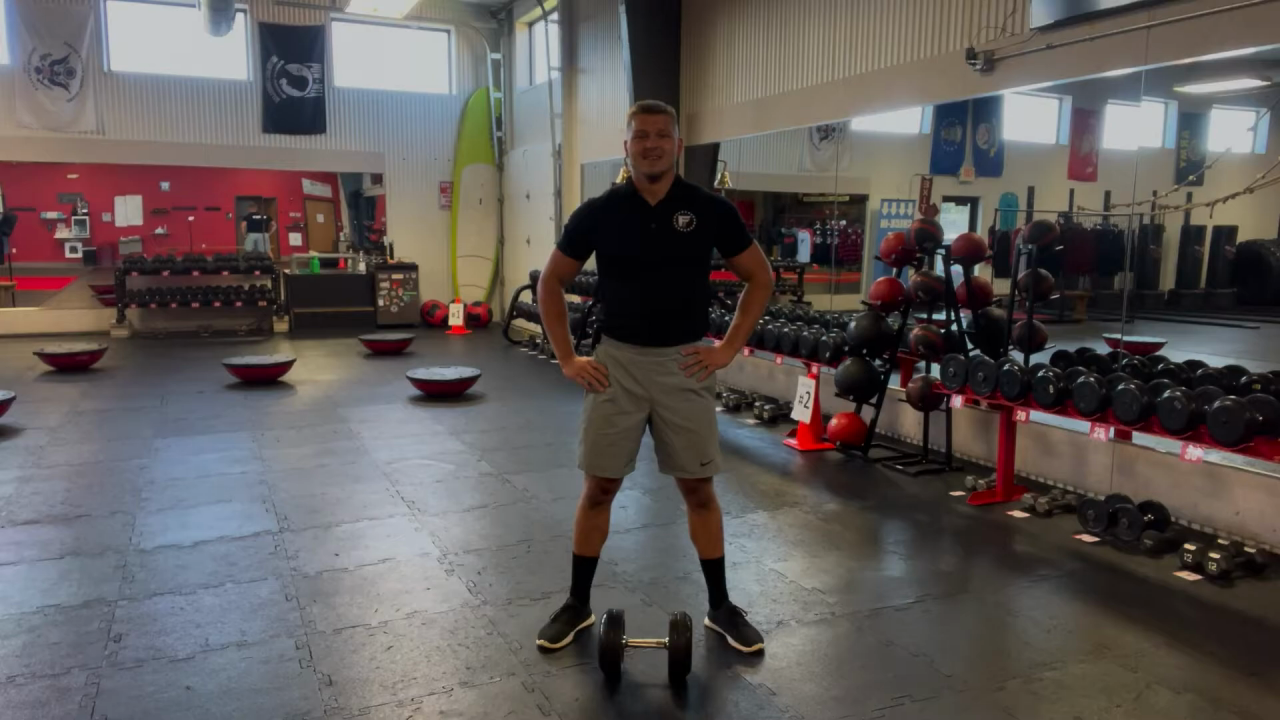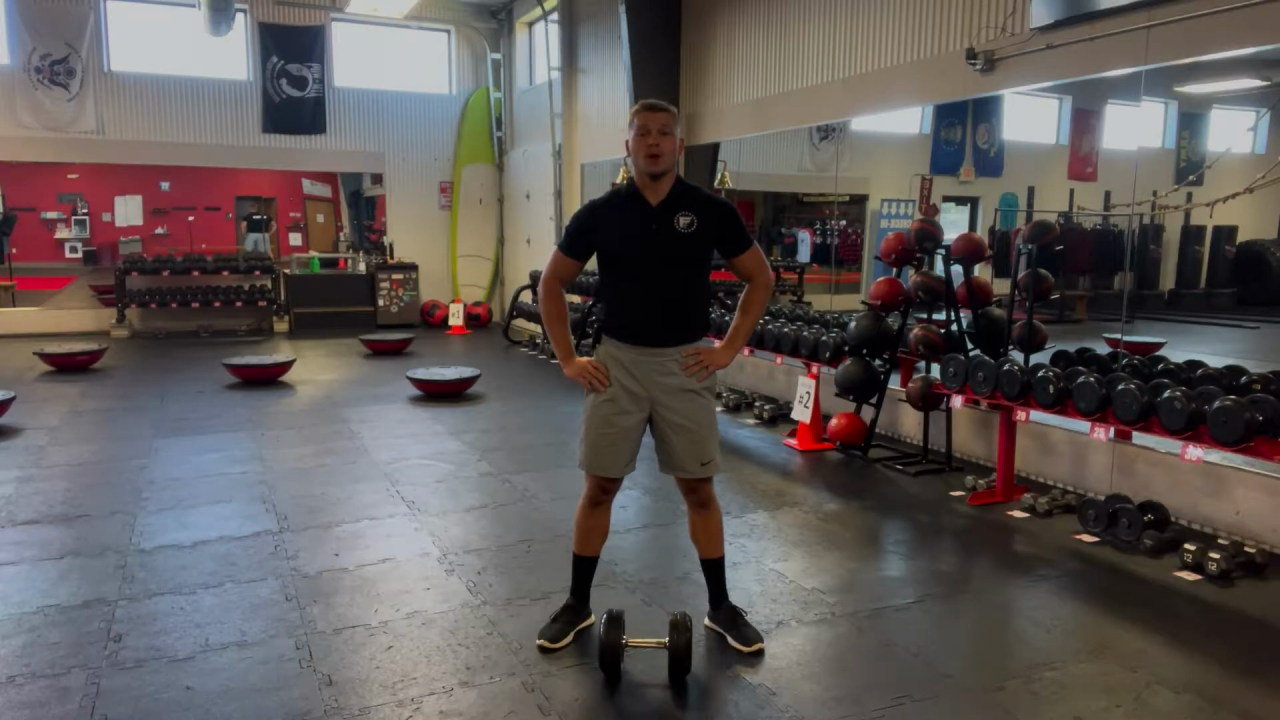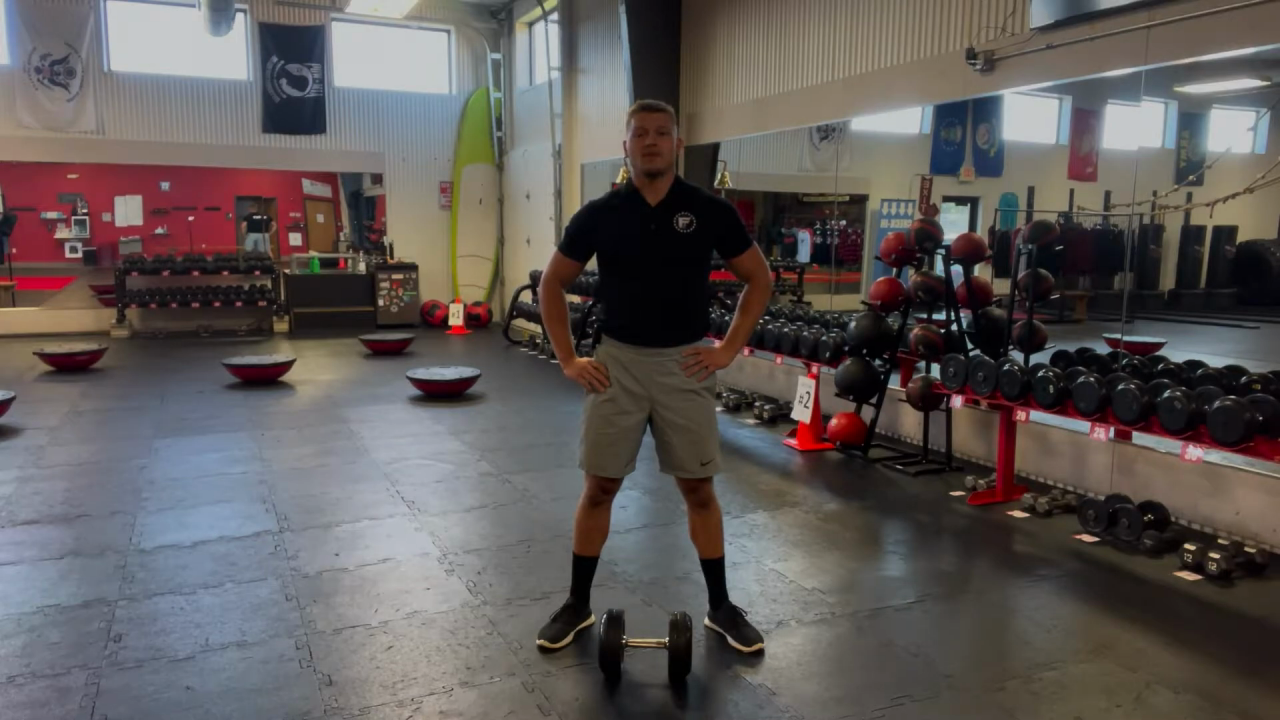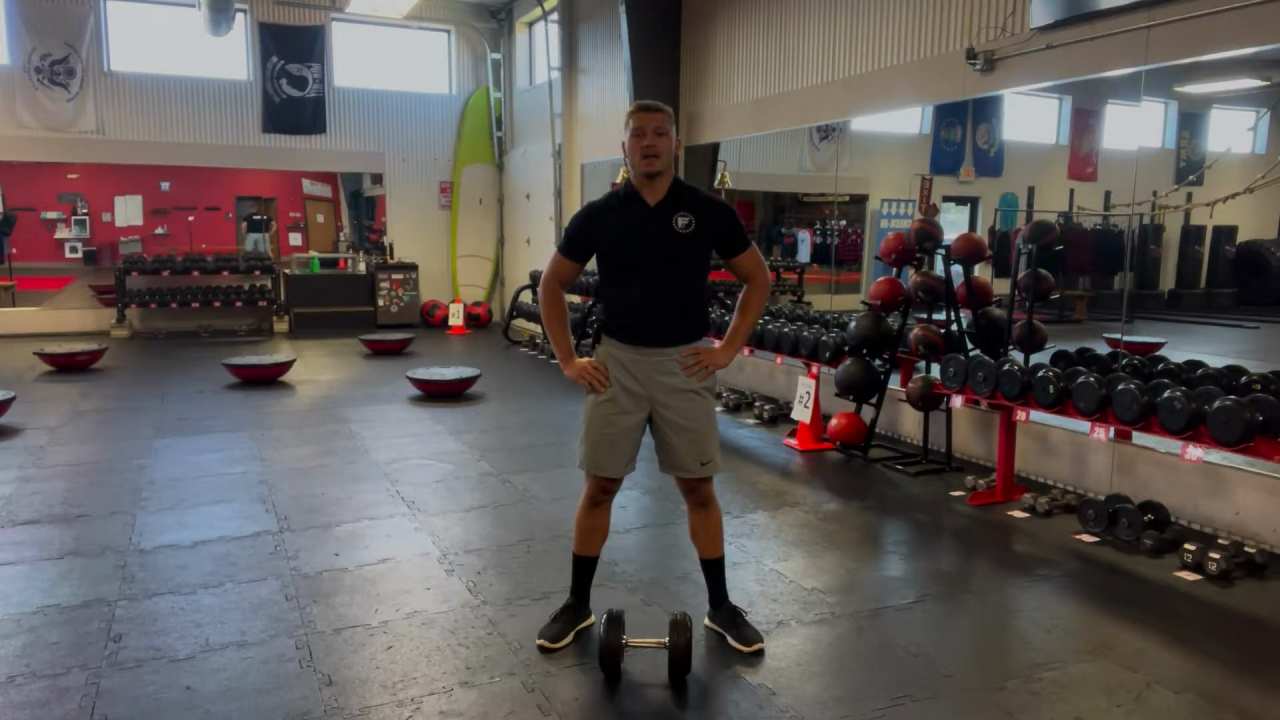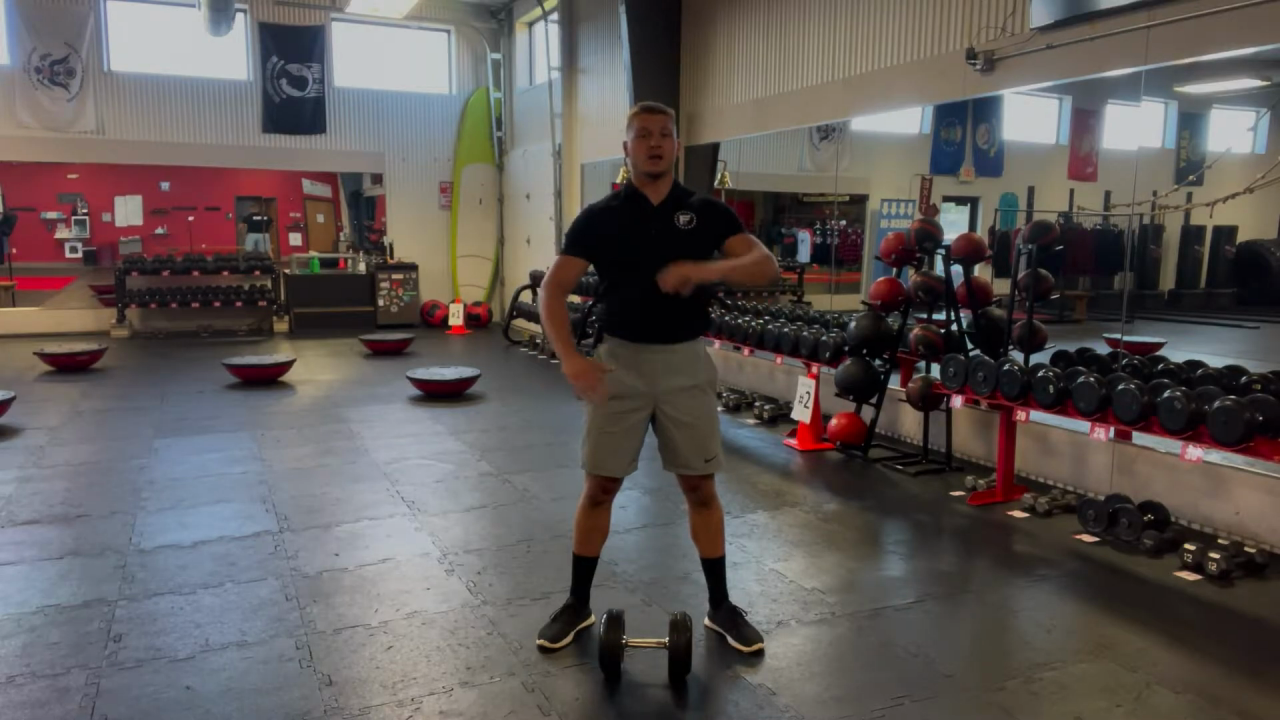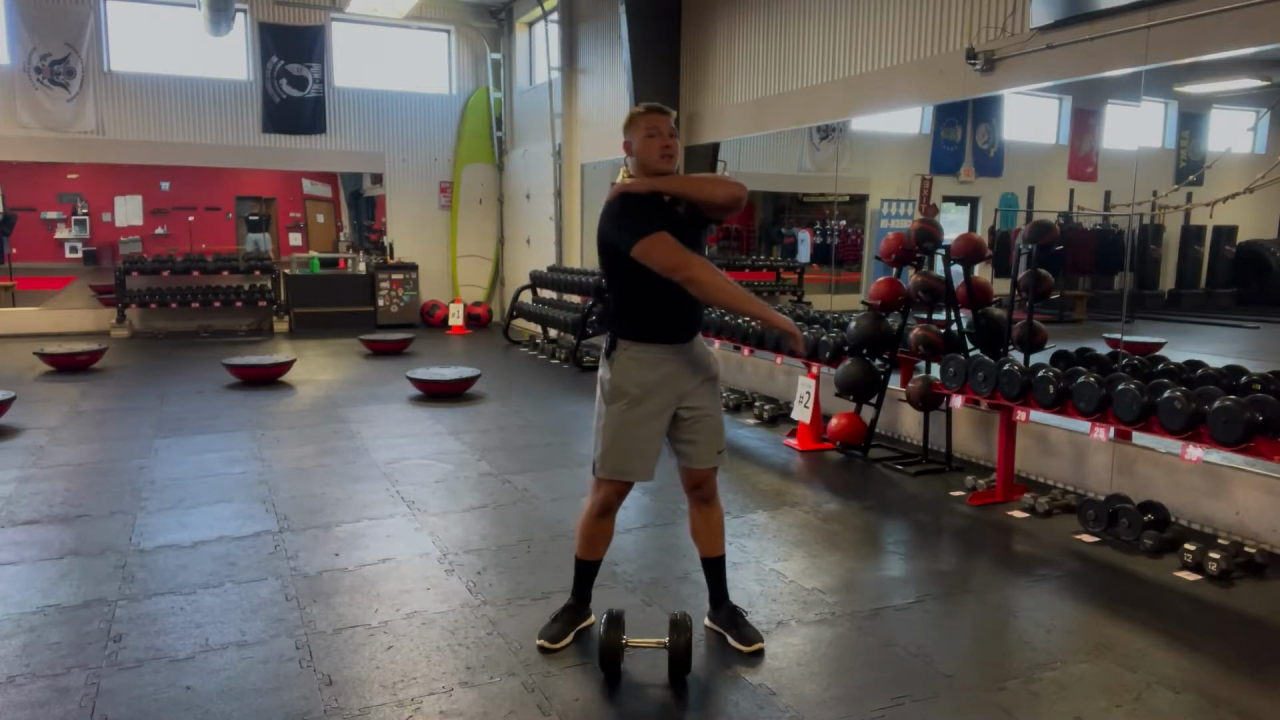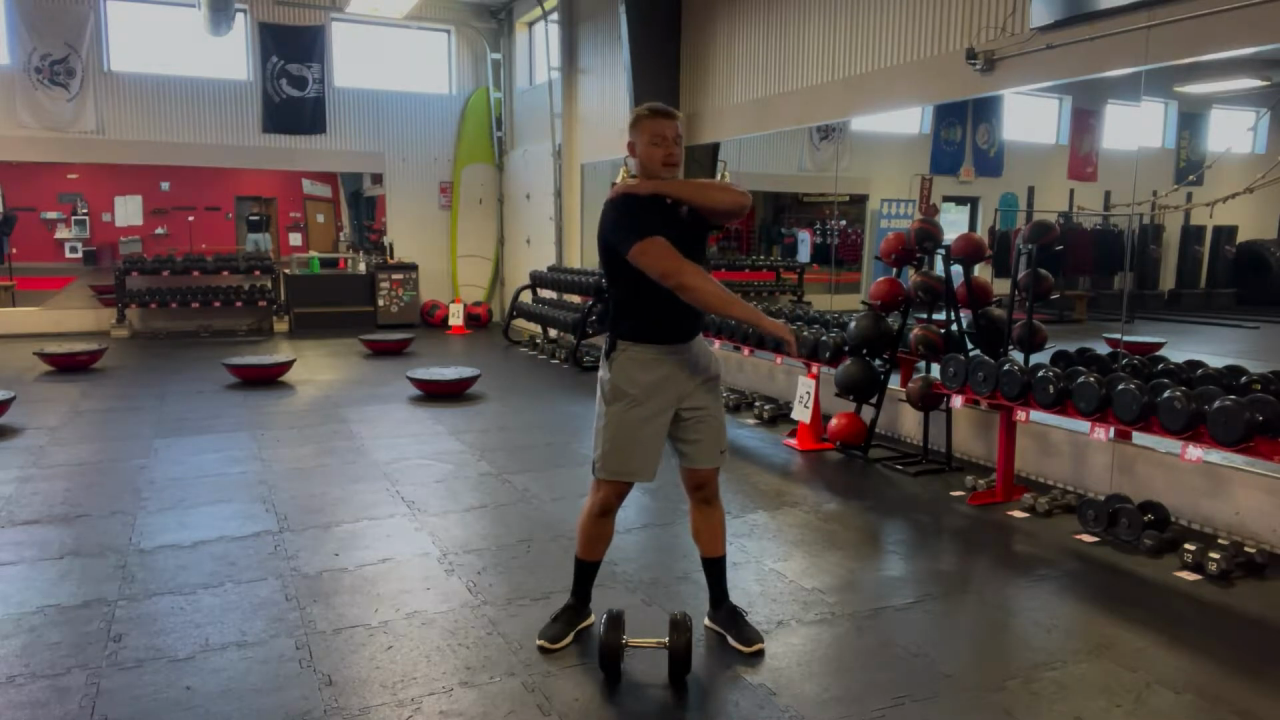
dt=0.7s
person 1, frame 1
left shoulder: (709, 209)
right shoulder: (598, 212)
left elbow: (760, 278)
right elbow: (551, 282)
left wrist: (728, 347)
right wrist: (567, 358)
left hip: (683, 364)
right hip: (617, 363)
left knee: (698, 488)
right knee: (598, 486)
left ankle: (720, 606)
right ankle: (577, 604)
person 1, frame 2
left shoulder: (710, 210)
right shoulder: (600, 213)
left elbow: (760, 279)
right elbow: (552, 283)
left wrist: (729, 348)
right wrist: (568, 358)
left hip: (685, 364)
right hip: (617, 362)
left knee: (699, 488)
right knee: (599, 486)
left ankle: (720, 607)
right ankle: (577, 604)
person 1, frame 3
left shoulder: (710, 211)
right shoulder: (599, 214)
left elbow: (759, 279)
right elbow: (552, 283)
left wrist: (729, 348)
right wrist: (568, 358)
left hip: (684, 365)
right hip: (617, 363)
left knee: (699, 488)
right knee: (599, 486)
left ankle: (720, 607)
right ankle: (577, 604)
person 1, frame 4
left shoulder: (709, 211)
right shoulder: (599, 215)
left elbow: (758, 279)
right elbow: (551, 284)
left wrist: (728, 348)
right wrist: (568, 358)
left hip: (684, 365)
right hip: (617, 364)
left knee: (698, 488)
right knee: (599, 486)
left ankle: (720, 606)
right ankle: (577, 604)
person 1, frame 5
left shoulder: (707, 212)
right shoulder: (600, 217)
left elbow: (765, 267)
right elbow: (553, 288)
left wrist: (707, 270)
right wrist: (569, 355)
left hip: (686, 362)
right hip: (620, 362)
left knee: (700, 487)
right knee: (599, 487)
left ankle: (720, 606)
right ankle: (577, 604)
person 1, frame 6
left shoulder: (686, 200)
right shoulder: (626, 209)
left elbow: (735, 195)
right elbow: (687, 271)
left wrist: (658, 183)
right wrist: (770, 316)
left hip: (692, 356)
right hip: (636, 362)
left knee: (703, 485)
right knee: (608, 492)
left ankle: (721, 605)
right ankle: (579, 604)
person 1, frame 7
left shoulder: (688, 204)
right shoulder: (624, 210)
left elbow: (739, 202)
right elbow: (679, 278)
left wrist: (662, 185)
right wrist: (761, 321)
left hip: (693, 357)
right hip: (637, 362)
left knee: (705, 485)
right knee: (608, 492)
left ankle: (720, 606)
right ankle: (578, 604)
